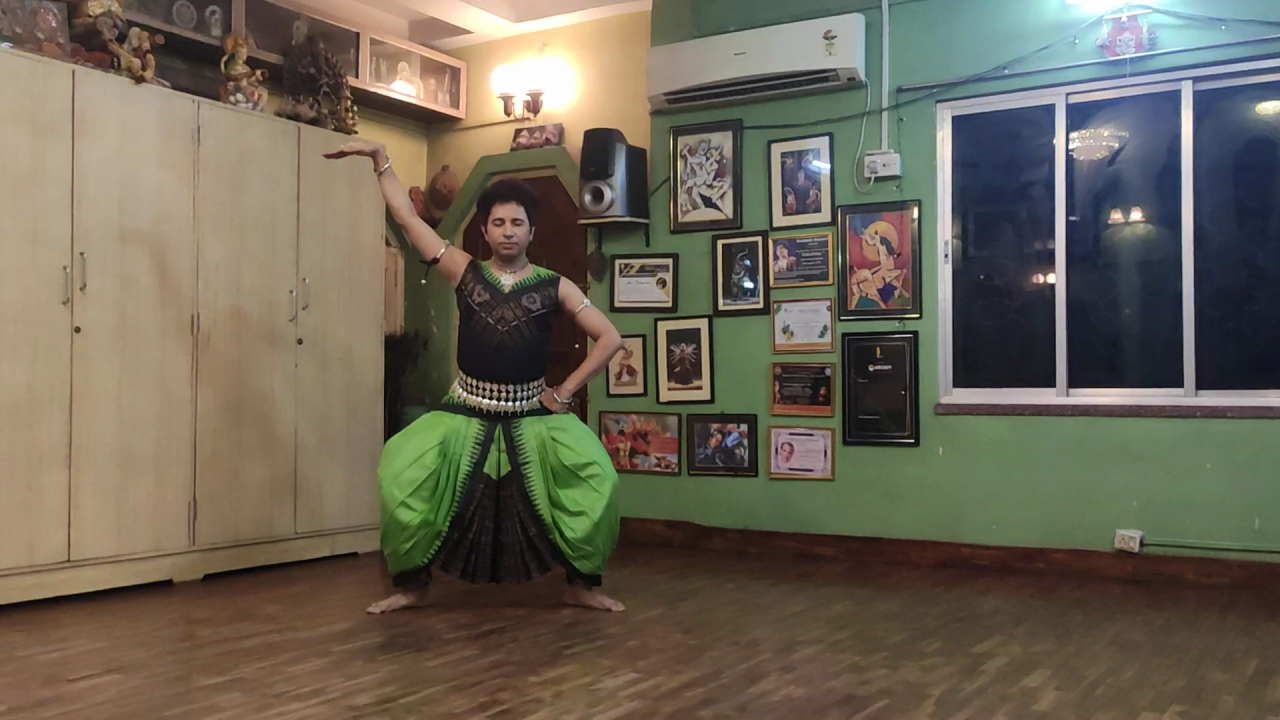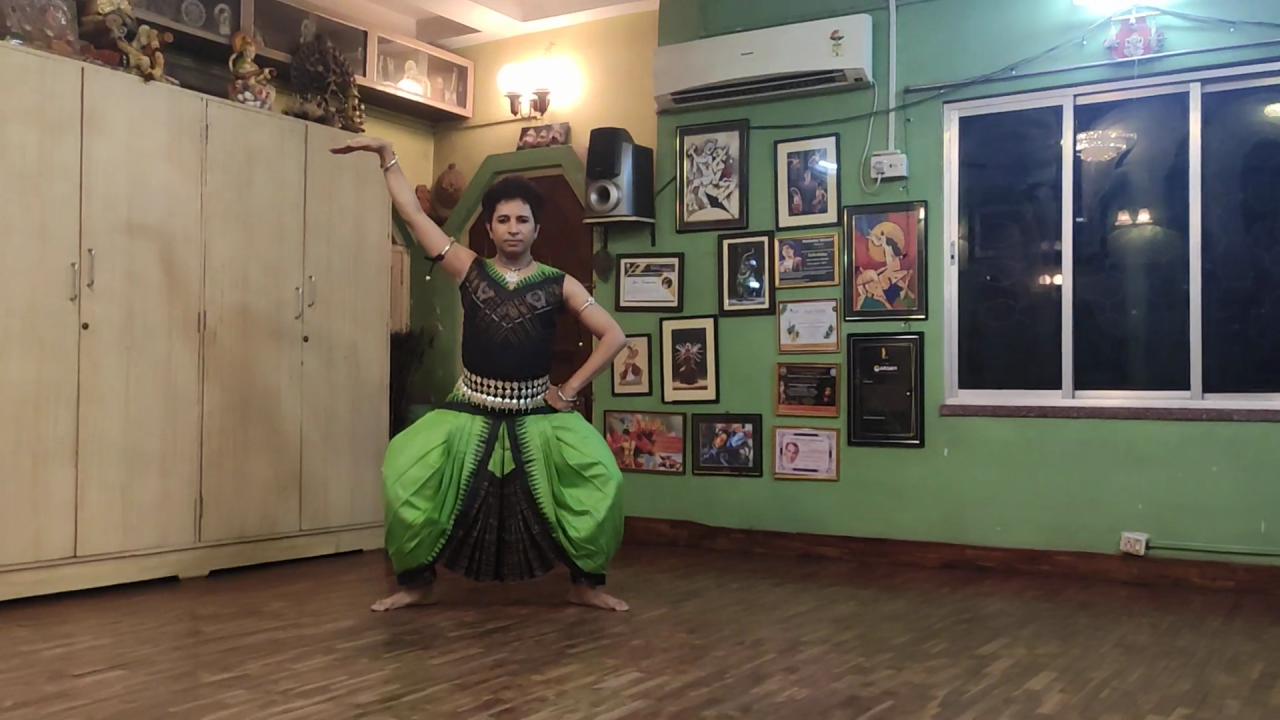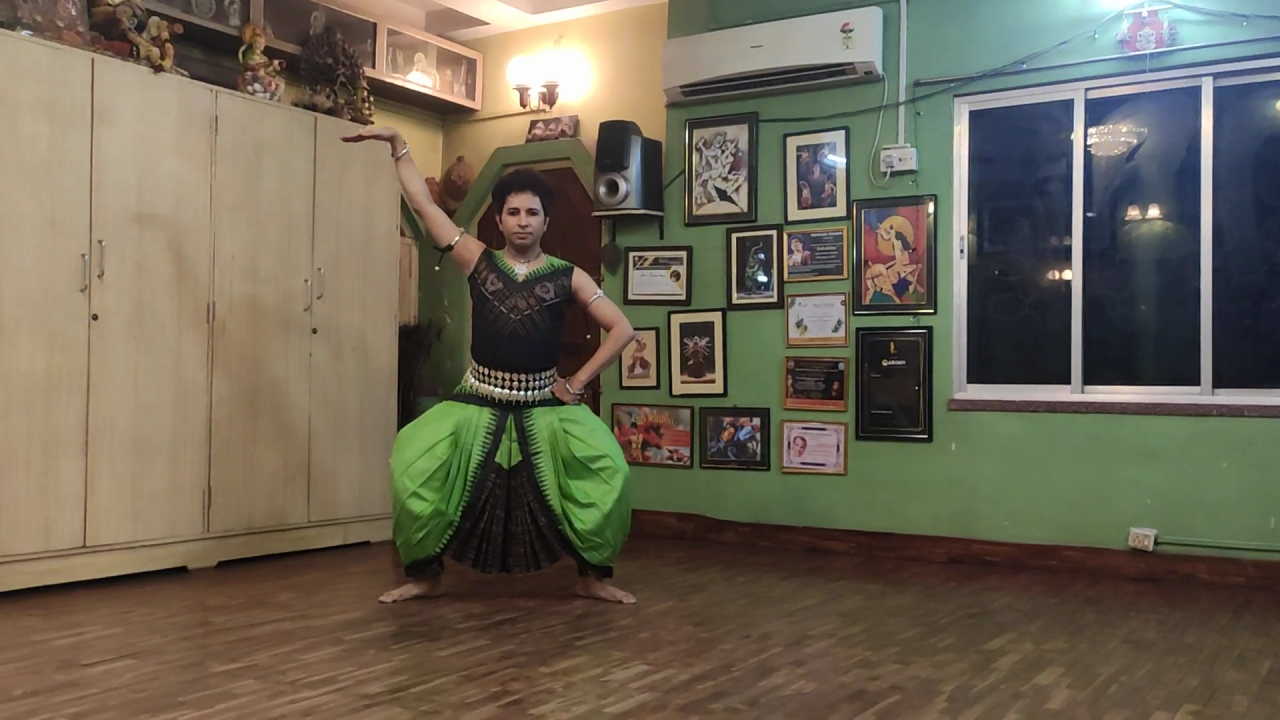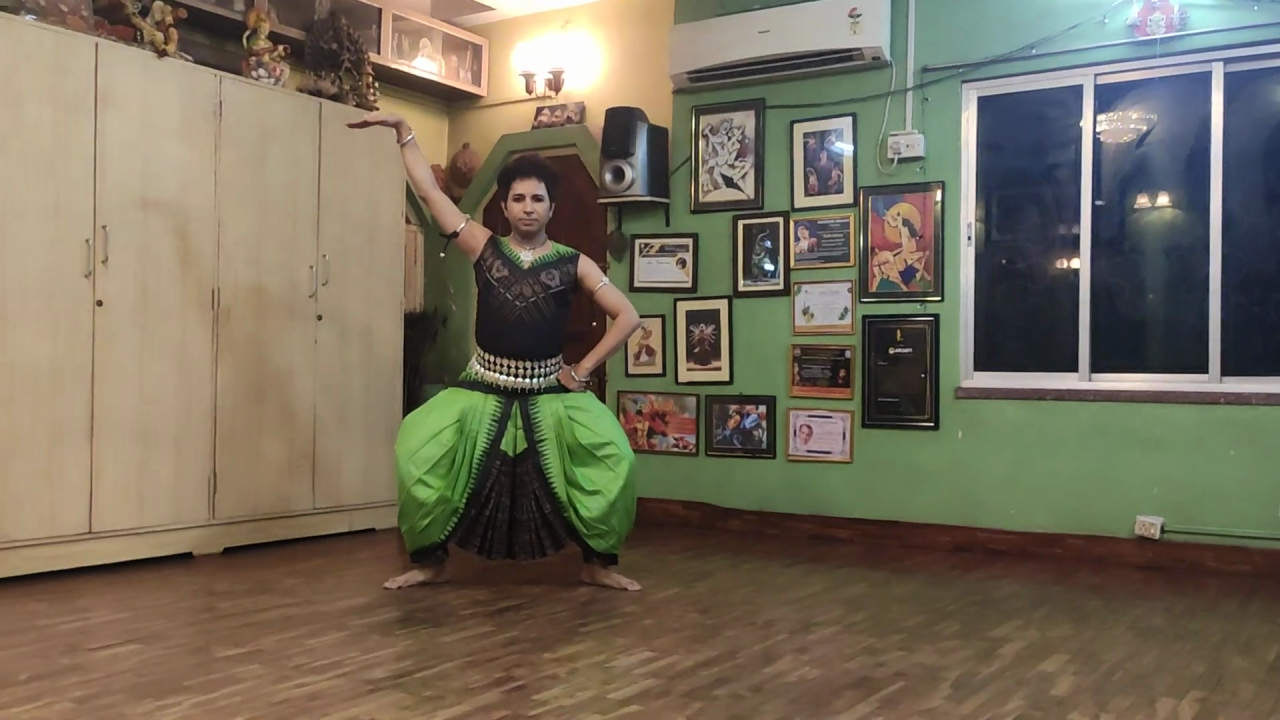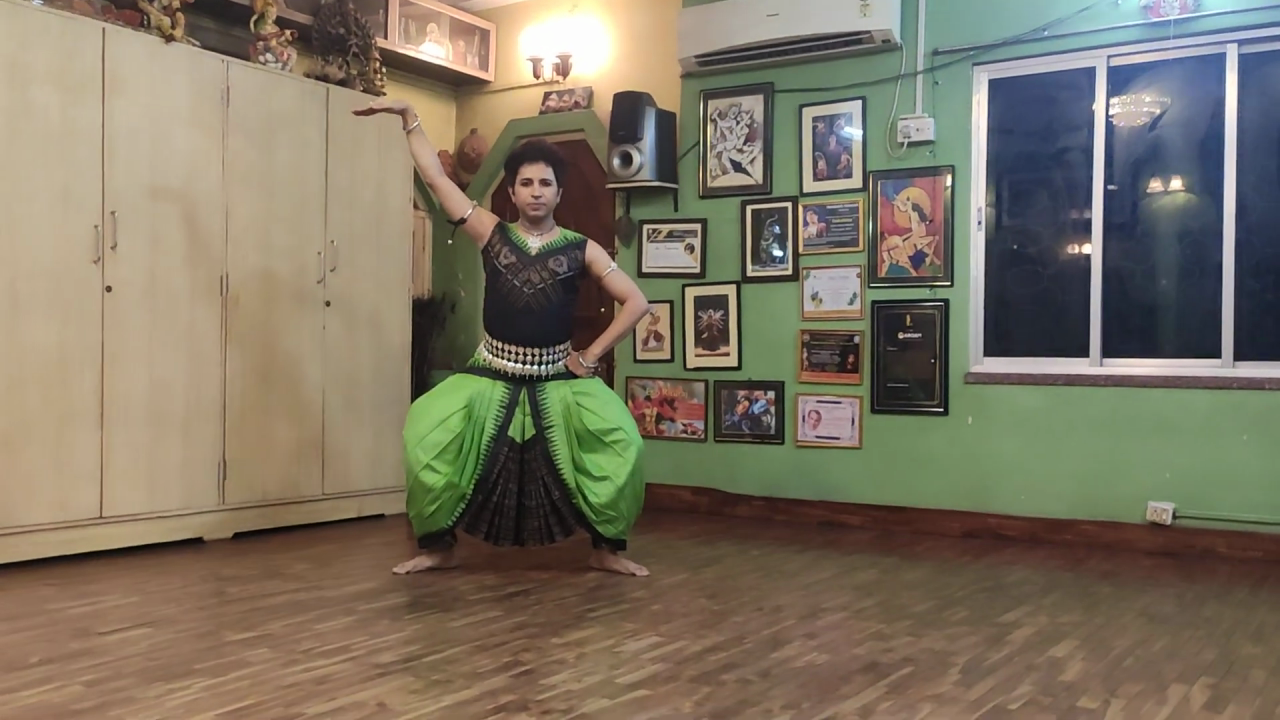
dt=0.5s
person 1, frame 1
left shoulder: (554, 286)
right shoulder: (464, 273)
left elbow: (609, 337)
right elbow: (407, 216)
left wrist: (565, 391)
right wrist: (379, 157)
left hip: (533, 415)
right hip: (466, 413)
left knee: (597, 477)
right knee: (400, 473)
left ankle: (582, 583)
right ankle: (412, 583)
person 1, frame 2
left shoulder: (559, 285)
right shoulder: (470, 270)
left elbow: (613, 335)
right elbow: (413, 213)
left wrist: (571, 389)
right wrist: (386, 153)
left hip: (537, 413)
right hip: (471, 411)
left knee: (601, 476)
right knee: (405, 470)
left ankle: (586, 582)
right ankle: (417, 582)
person 1, frame 3
left shoulder: (568, 277)
right shoulder: (478, 261)
left elbow: (622, 329)
right elbow: (423, 204)
left wrist: (578, 382)
right wrist: (397, 143)
left hip: (545, 404)
right hip: (479, 402)
left knee: (608, 468)
right knee: (412, 461)
left ankle: (593, 576)
right ankle: (425, 574)
person 1, frame 4
left shoulder: (573, 264)
right shoulder: (484, 248)
left elbow: (627, 317)
right elbow: (429, 190)
left wrist: (583, 369)
right wrist: (403, 130)
left hip: (550, 392)
right hip: (484, 389)
left knee: (613, 457)
right knee: (417, 448)
left ankle: (597, 562)
right ankle: (430, 560)
person 1, frame 5
left shoulder: (581, 249)
right shoulder: (491, 234)
left elbow: (636, 302)
right elbow: (435, 177)
left wrist: (591, 355)
right wrist: (409, 116)
left hip: (558, 378)
right hip: (491, 375)
left knee: (622, 442)
right knee: (425, 434)
left ankle: (606, 548)
right ankle: (439, 545)
